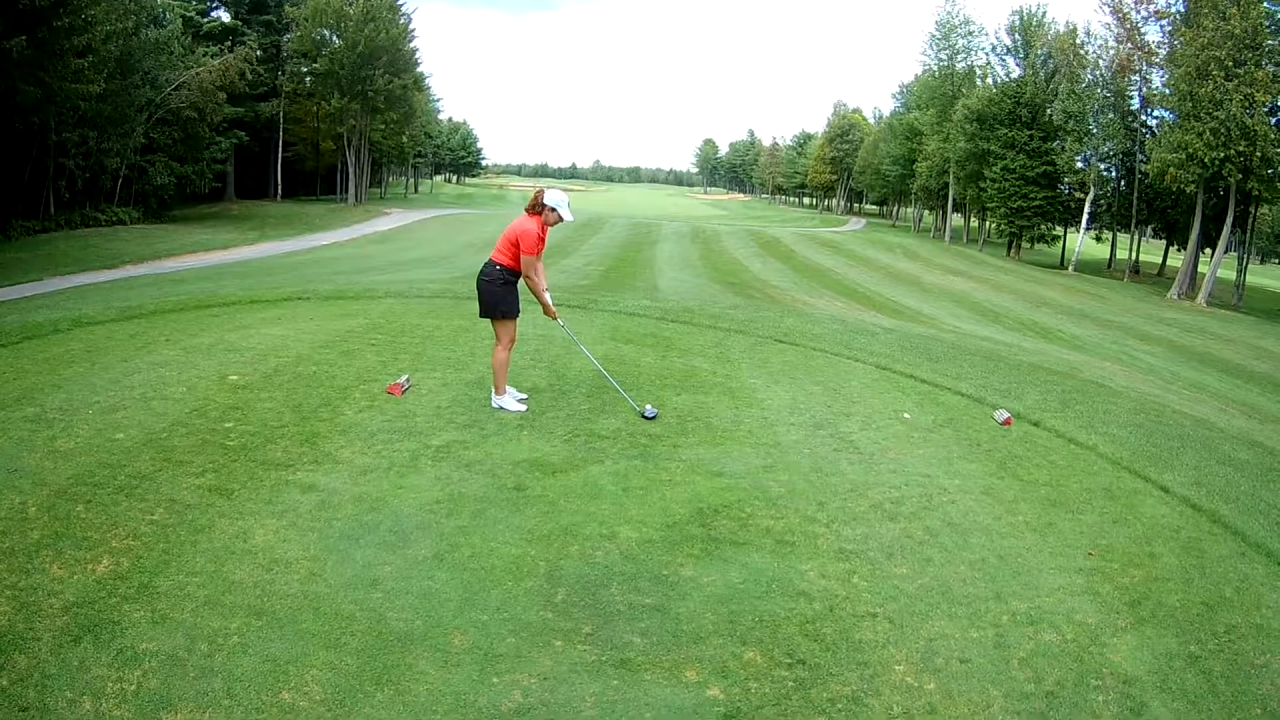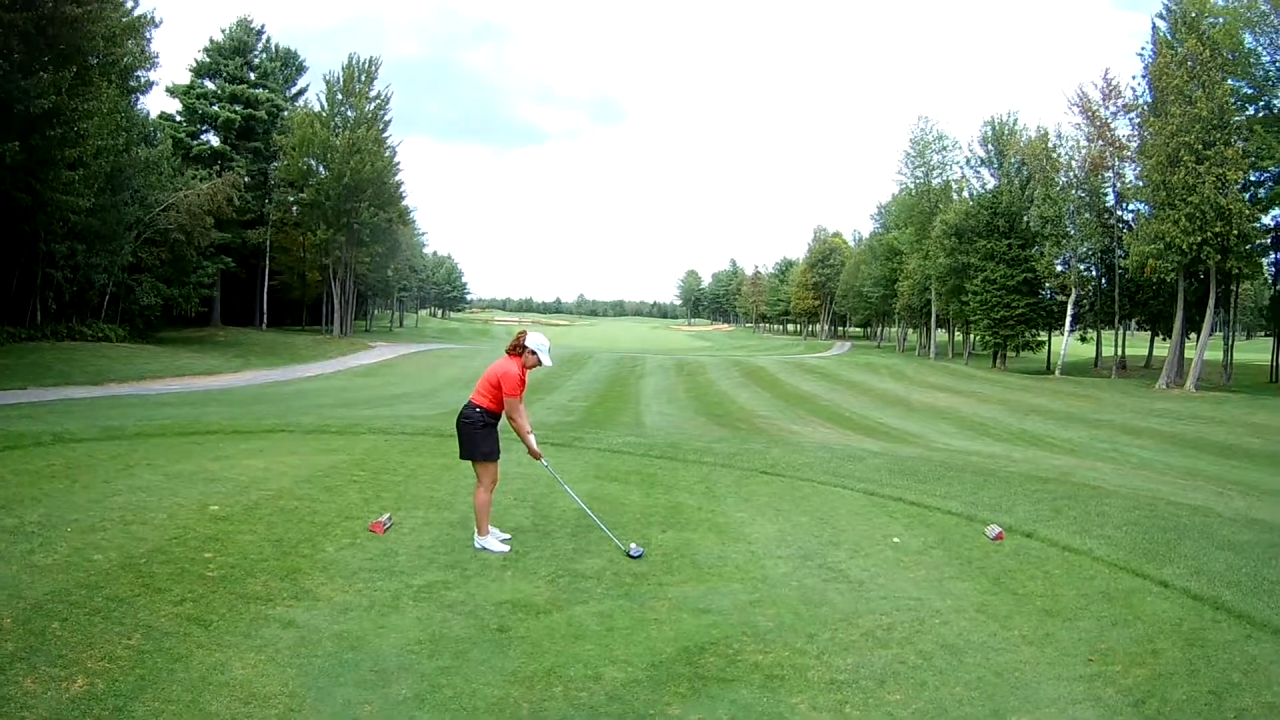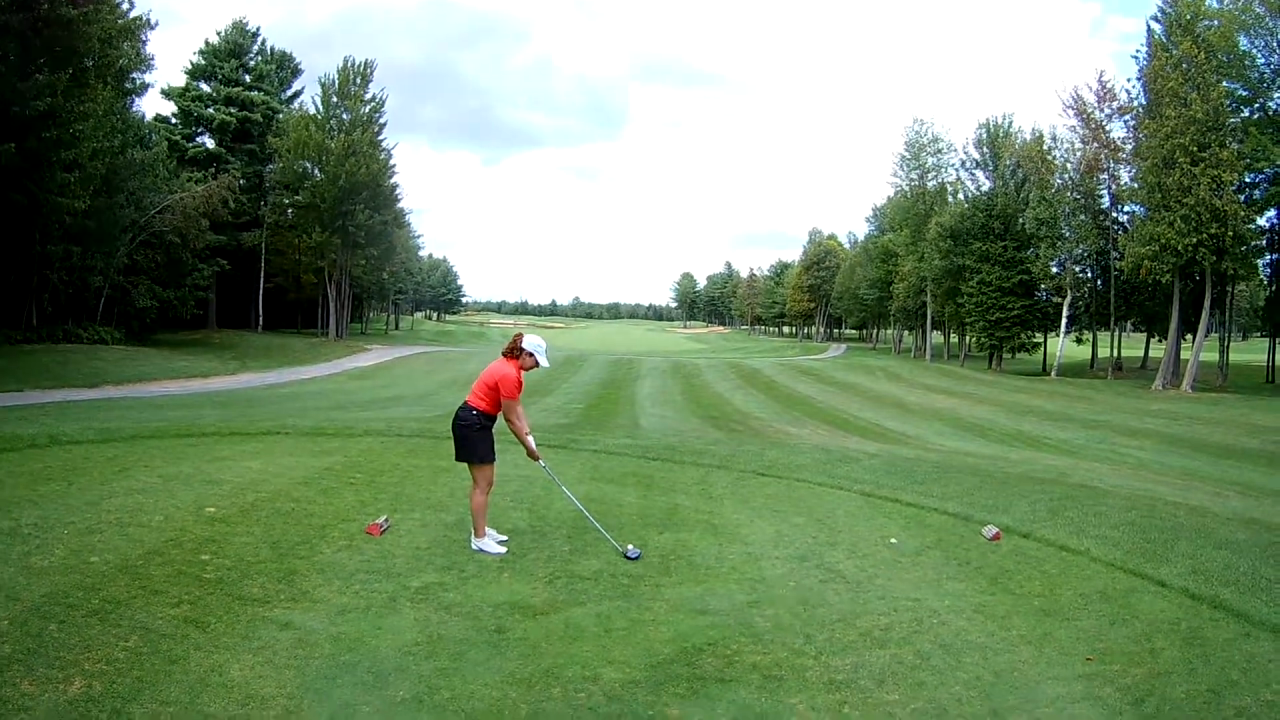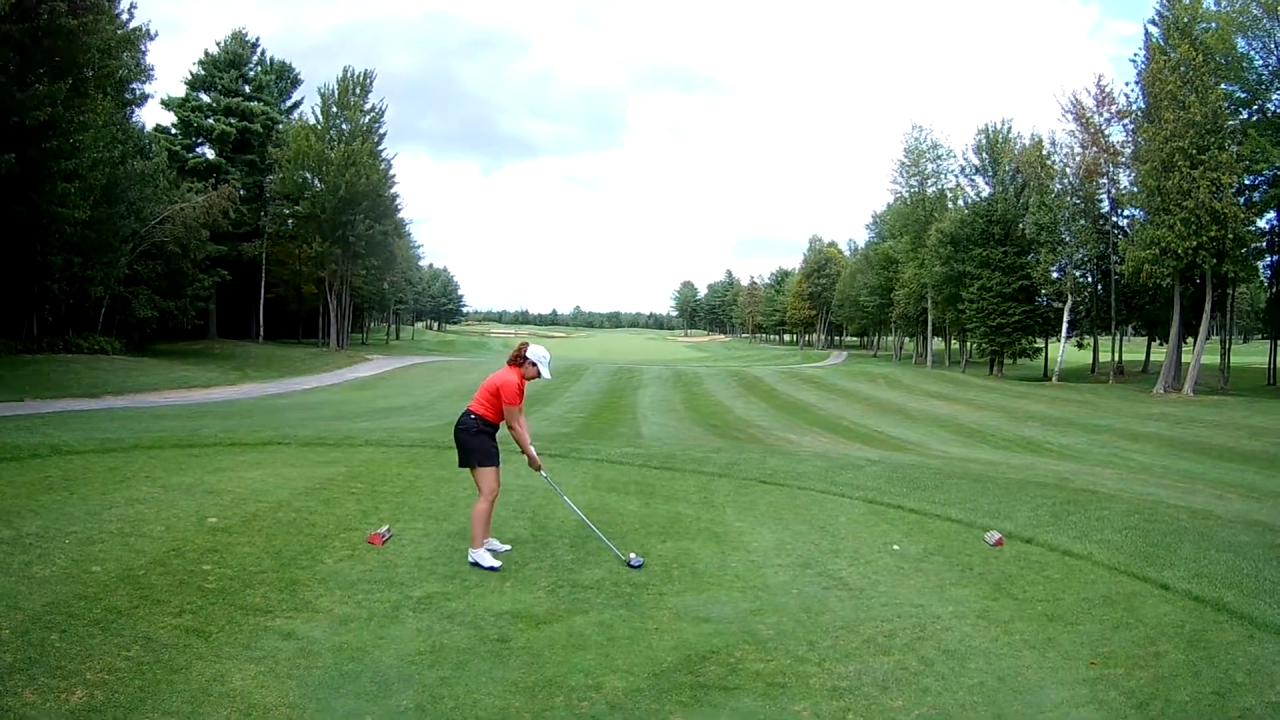
dt=0.7s
person 1, frame 1
left shoulder: (540, 225)
right shoulder: (529, 230)
left elbow: (538, 262)
right elbow: (528, 274)
left wrist: (546, 293)
right wrist: (545, 304)
left hip: (505, 279)
right hip: (496, 280)
left knee: (507, 339)
right knee: (505, 341)
left ankle: (501, 388)
right ankle: (499, 396)
person 1, frame 2
left shoulder: (518, 366)
right shoulder: (511, 372)
left elbow: (519, 404)
right elbow: (512, 416)
left wrist: (530, 434)
right wrist: (530, 446)
left hip: (484, 421)
right hip: (476, 421)
left knee: (489, 480)
right knee: (486, 482)
left ankle: (484, 528)
right ankle: (482, 537)
person 1, frame 3
left shoulder: (511, 366)
right shoulder: (508, 375)
left elbow: (517, 406)
right elbow: (510, 418)
left wrist: (528, 435)
right wrist: (528, 447)
left hip: (477, 422)
right hip: (472, 424)
left knee: (485, 482)
right knee: (483, 484)
left ankle: (481, 530)
right ankle: (479, 539)
person 1, frame 4
left shoulder: (516, 377)
right shoulder: (509, 381)
left elbow: (520, 416)
right elbow: (513, 425)
left wrist: (530, 447)
right wrist: (530, 456)
left hip: (484, 430)
right hip: (473, 430)
left knee: (493, 488)
right knee: (488, 492)
left ankle: (485, 539)
right ankle: (476, 549)
